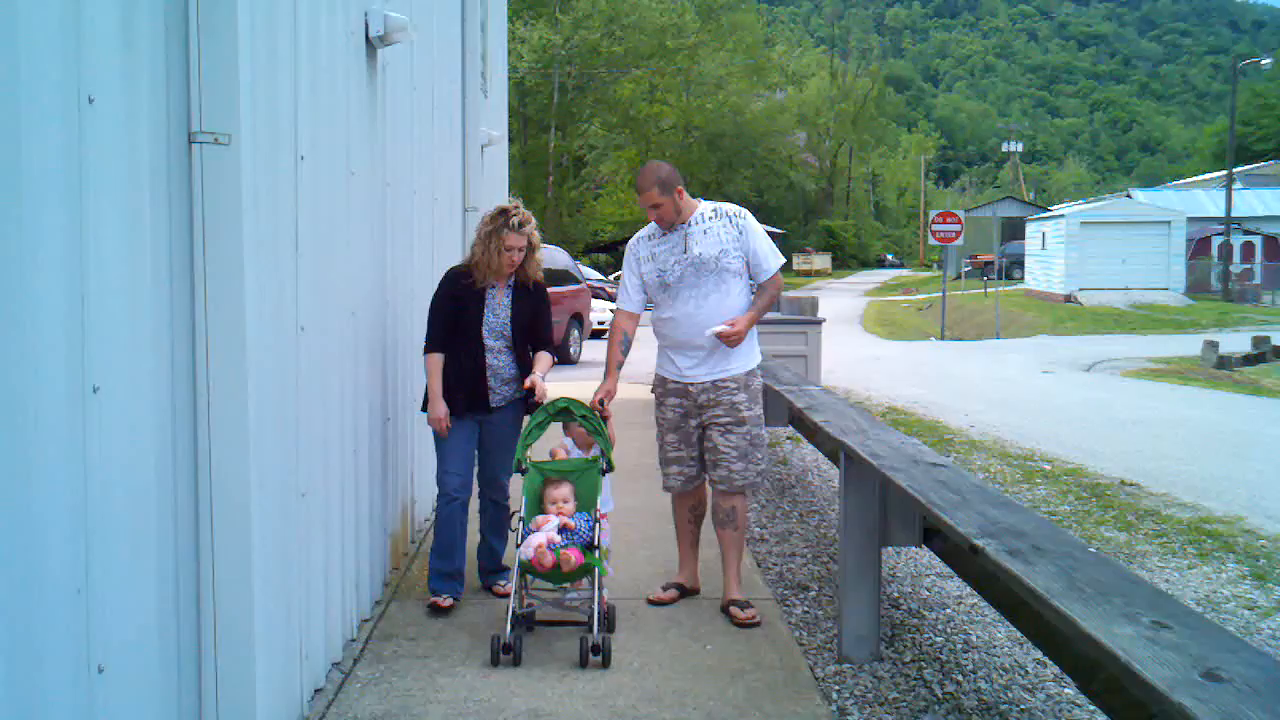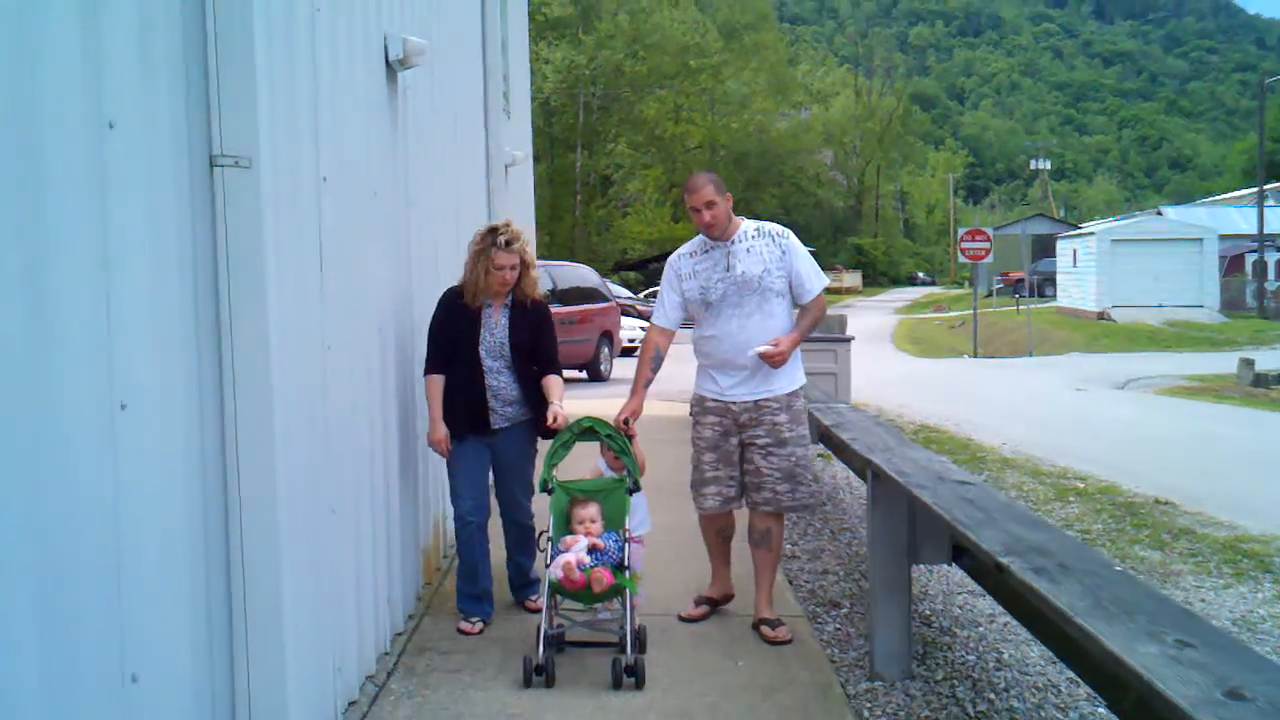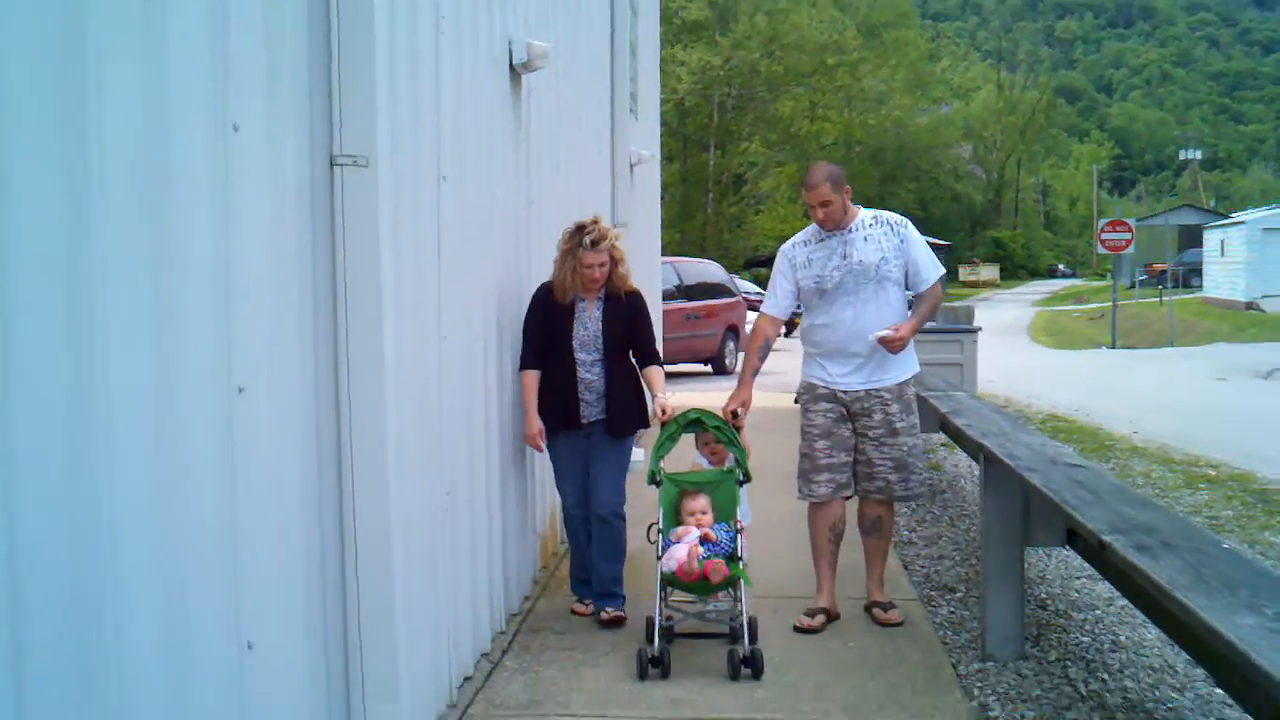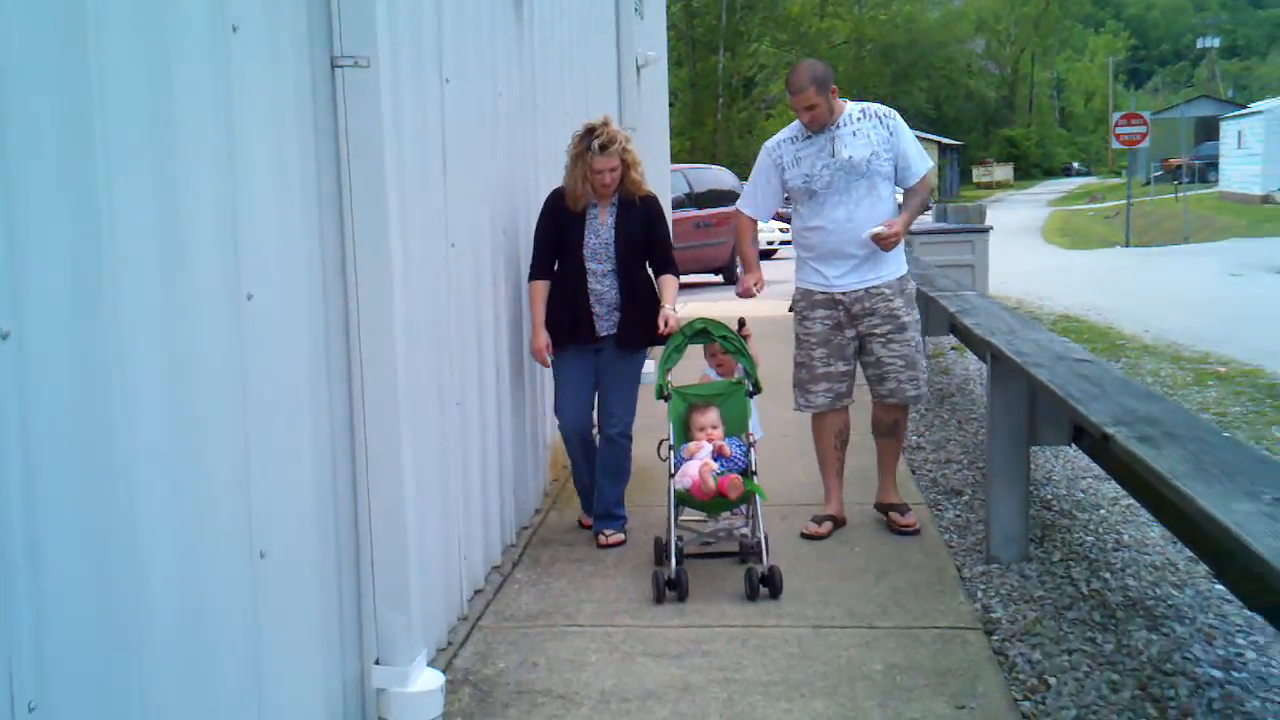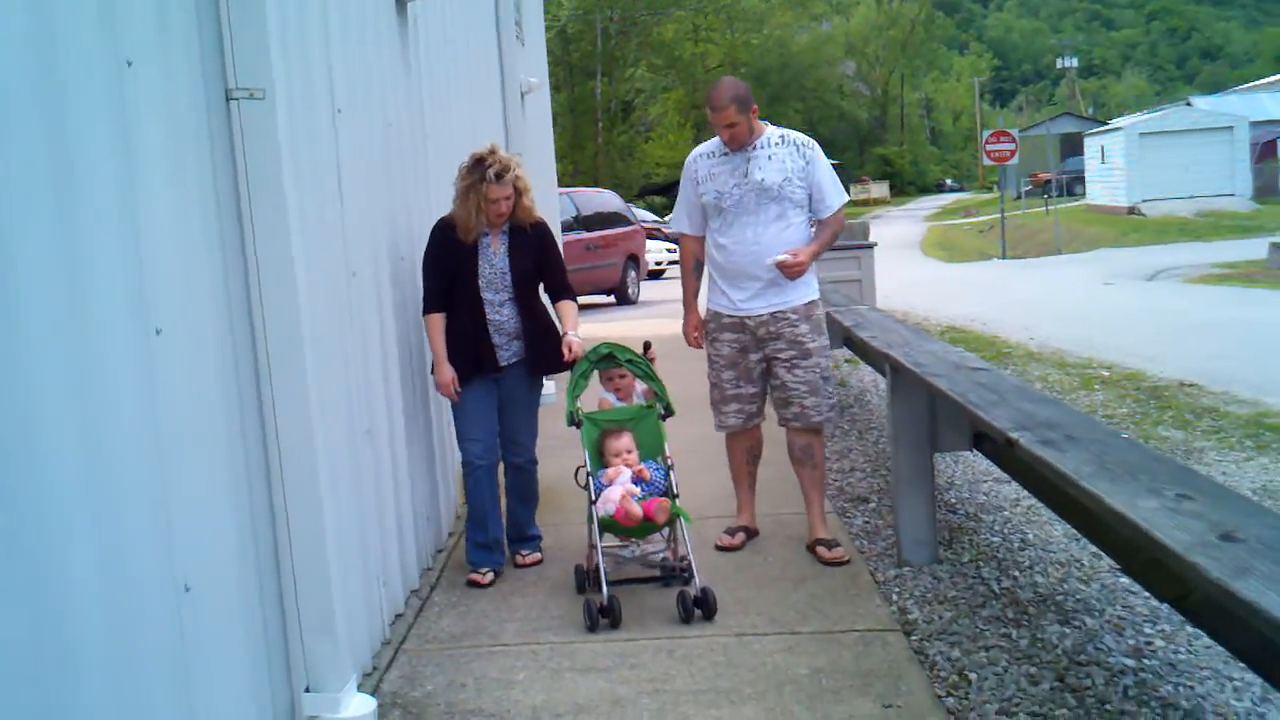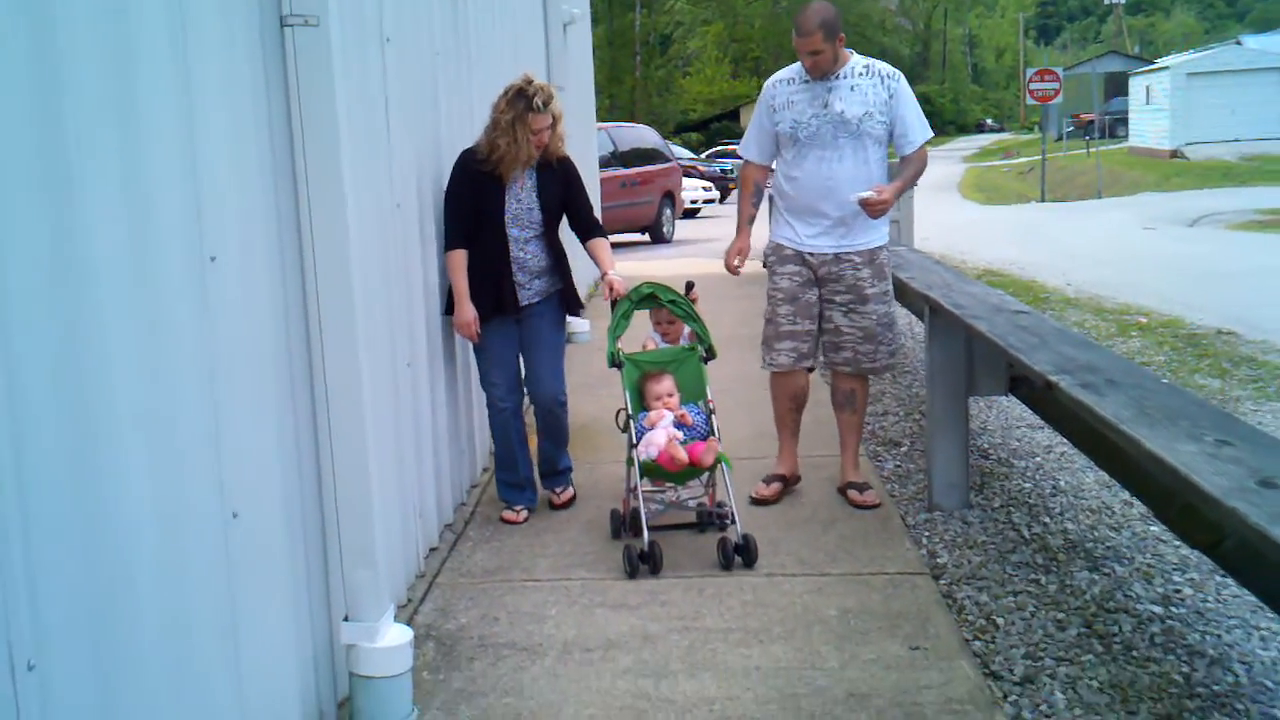
dt=0.5s
person 1, frame 1
left shoulder: (735, 220)
right shoulder: (640, 245)
left elbow: (772, 280)
right elbow: (626, 314)
left wrist: (748, 319)
right wrist: (611, 377)
left hip: (733, 376)
right hip: (674, 379)
left knee: (730, 481)
right knee: (683, 480)
left ankle: (733, 590)
right ankle: (686, 574)
person 1, frame 2
left shoulder: (778, 240)
right shoulder: (680, 262)
left elbow: (815, 301)
right elbow: (660, 331)
left wrist: (792, 340)
right wrist: (637, 396)
left hip: (775, 396)
right hip: (714, 398)
left knee: (769, 502)
right knee: (712, 500)
left ankle: (764, 608)
right ankle: (720, 584)
person 1, frame 3
left shoulder: (894, 229)
right shoulder: (794, 251)
left elbow: (931, 290)
right elbow: (770, 319)
left wrist: (911, 325)
right wrist: (745, 385)
left hip: (887, 385)
right hip: (823, 387)
left knee: (880, 491)
right knee: (825, 491)
left ankle: (876, 591)
right ankle: (825, 597)
person 1, frame 4
left shoulder: (882, 122)
right shoulder: (778, 148)
left elbow: (921, 182)
right elbow: (747, 214)
left wrist: (903, 221)
right wrist: (751, 267)
left hip: (884, 284)
right hip: (818, 292)
left knee: (895, 391)
right knee: (826, 399)
left ankle: (888, 492)
right ankle: (833, 503)
person 1, frame 5
left shoulder: (801, 150)
right shoulder: (699, 163)
left elbow: (833, 216)
right elbow: (692, 241)
left wrist: (810, 251)
right wrist: (690, 308)
left hip: (793, 308)
right hip: (727, 313)
left knee: (804, 419)
right knee: (737, 419)
left ankle: (819, 527)
right ankle: (745, 517)
person 1, frame 6
left shoulder: (886, 81)
right shoulder: (778, 88)
left elbow: (917, 153)
right elbow: (756, 166)
left wrist: (894, 188)
right wrist: (742, 232)
left hip: (861, 249)
right hip: (792, 248)
left knee: (851, 363)
right knee: (785, 359)
left ankle: (850, 470)
right ankle: (786, 463)
person 2, frame 1
left shoulder: (533, 290)
right shoulder: (457, 281)
left elbow: (543, 344)
right elbow: (435, 343)
left wrist: (538, 373)
right wrist: (436, 397)
left hip: (506, 403)
right hip: (459, 403)
left knee: (497, 489)
right knee: (453, 489)
left ankle: (494, 570)
right ankle: (444, 584)
person 2, frame 2
left shoulder: (533, 308)
right shoulder: (455, 303)
left elbow: (549, 365)
right elbow: (436, 364)
left wrist: (554, 402)
right wrist: (436, 419)
left hip: (516, 424)
right hip: (466, 425)
left knee: (518, 509)
right knee: (469, 514)
left ankle: (525, 585)
right ankle: (474, 606)
person 2, frame 3
left shoulder: (628, 300)
right shoulder: (548, 298)
left elbow: (646, 355)
right elbow: (531, 359)
left wrist: (659, 393)
right wrist: (532, 414)
left hip: (613, 418)
right hip: (563, 420)
left knee: (607, 507)
right knee: (576, 508)
left ankle: (609, 597)
right ankle: (585, 589)
person 2, frame 4
left shoulder: (644, 205)
right shoulder: (560, 204)
left elbow: (664, 264)
right elbow: (541, 268)
left wrist: (667, 305)
right wrist: (539, 327)
left hip: (626, 332)
right hip: (573, 331)
left knee: (616, 428)
right knee: (573, 422)
left ankle: (610, 517)
right ankle: (590, 500)
person 2, frame 5
left shoulder: (534, 231)
right shoulder: (448, 234)
left elbow: (559, 287)
right elbow: (434, 302)
left wrist: (570, 331)
right wrist: (442, 361)
left hip: (522, 359)
right hip: (470, 363)
left knee: (521, 453)
right knee: (478, 457)
left ankle: (525, 539)
right ankle: (484, 556)
person 2, frame 6
left shoulder: (558, 167)
right shoulder: (473, 167)
left elbow: (587, 225)
right elbow: (456, 238)
left wrist: (609, 271)
right wrist: (463, 301)
left hip: (544, 297)
right hip: (491, 301)
left knee: (549, 394)
right knee: (502, 400)
left ankle: (558, 475)
right ankle: (516, 493)
